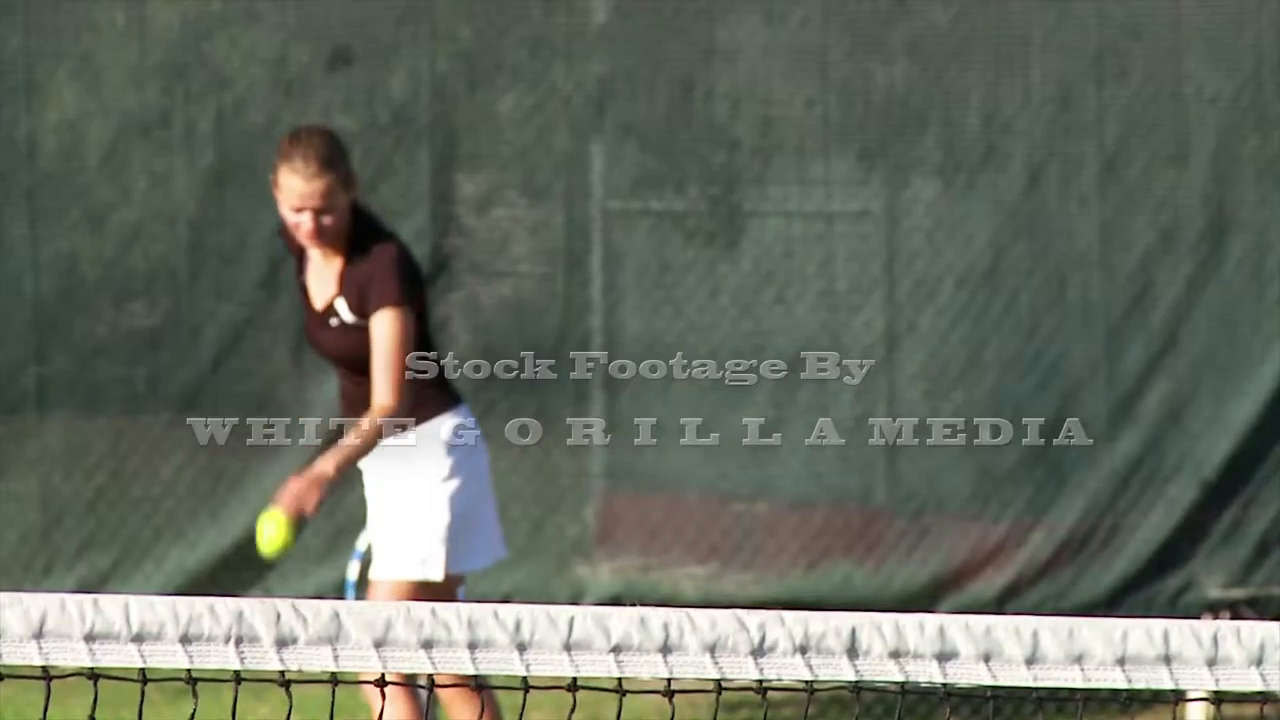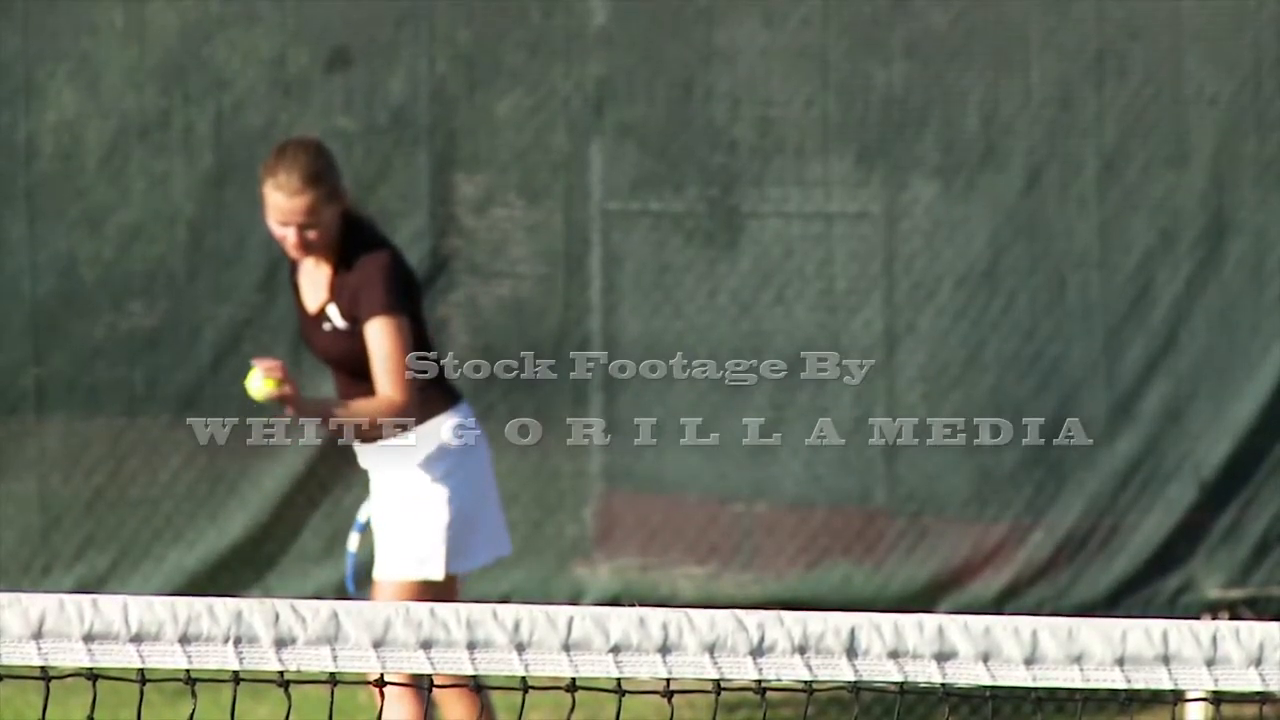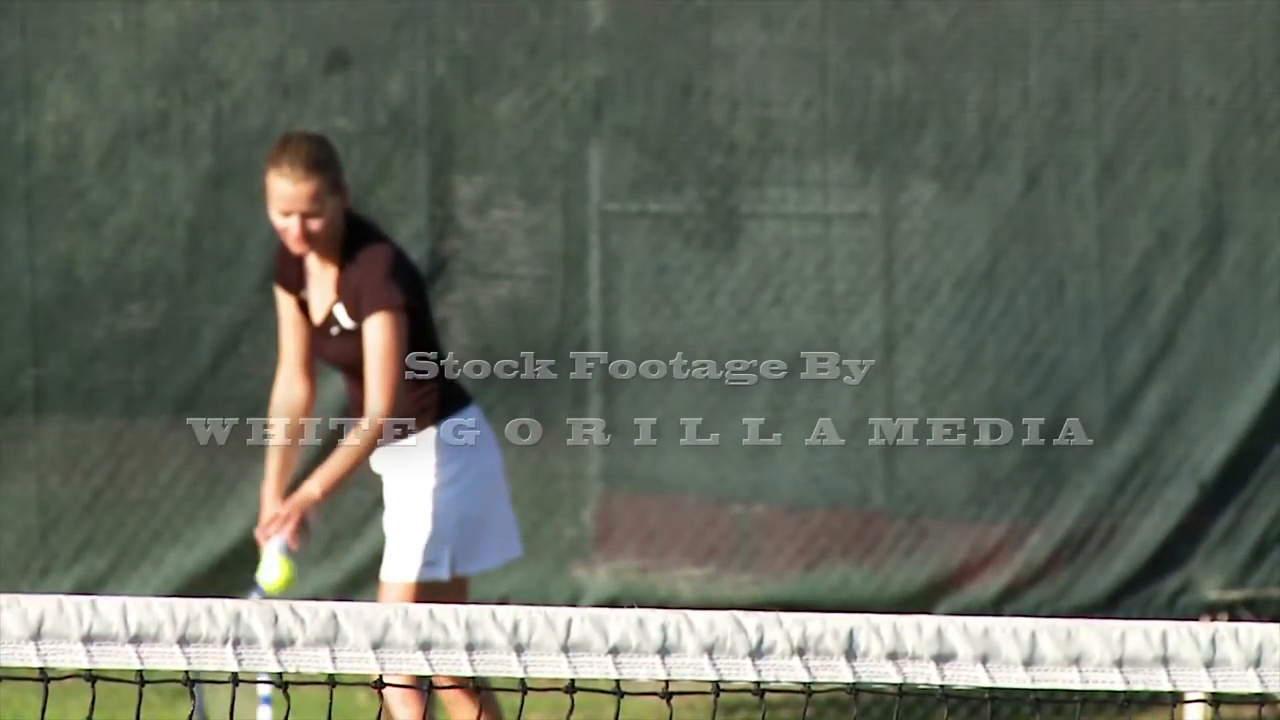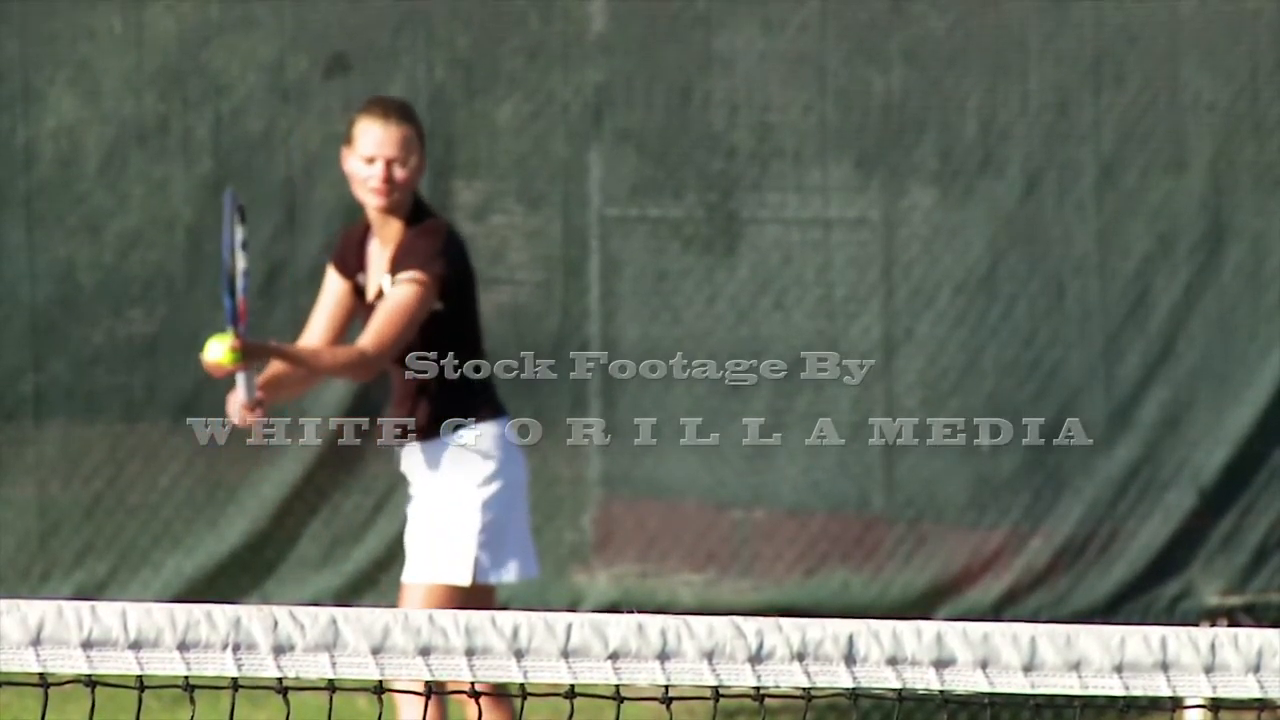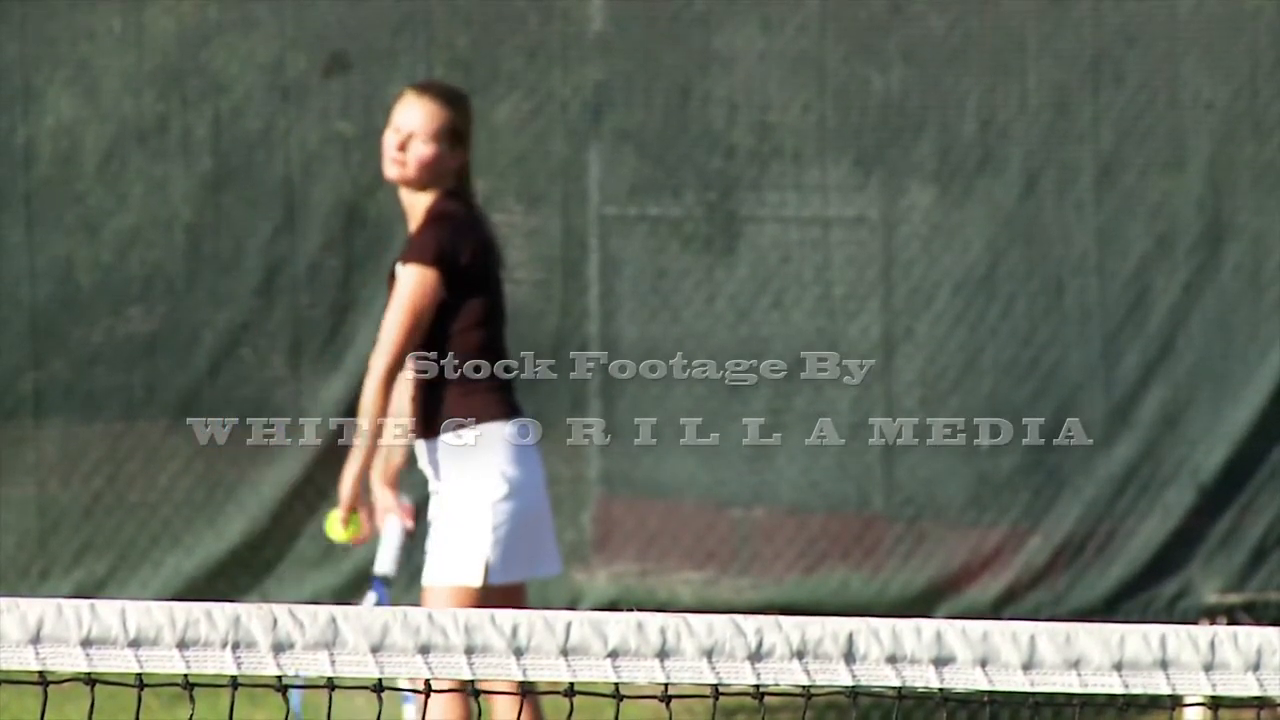
dt=1s
person 1, frame 1
left shoulder: (385, 263)
right shoulder: (302, 240)
left elbow: (390, 403)
left wrist: (322, 473)
left hip: (431, 453)
right hip: (389, 456)
person 1, frame 2
left shoulder: (375, 270)
right shoulder: (302, 247)
left elbow: (398, 401)
left wrist: (311, 410)
left hip: (432, 448)
right hip: (390, 455)
person 1, frame 3
left shoulder: (379, 269)
right shoulder: (293, 261)
left elbow: (381, 412)
right elbow: (294, 379)
left wrist: (312, 494)
right wrist: (273, 489)
left hip: (442, 452)
right hip: (403, 457)
person 1, frame 4
left shoulder: (433, 246)
right shoulder: (356, 247)
left elbow: (364, 358)
right elbow: (310, 352)
left wrist: (264, 349)
right wrist: (255, 390)
left hip: (467, 459)
right hip: (432, 461)
person 1, frame 5
left shoulder: (440, 235)
right shoulder: (435, 228)
left elbow: (387, 359)
right elbow: (416, 364)
left wrist: (355, 474)
right wrist: (388, 470)
left hip: (479, 457)
right hip: (459, 460)
